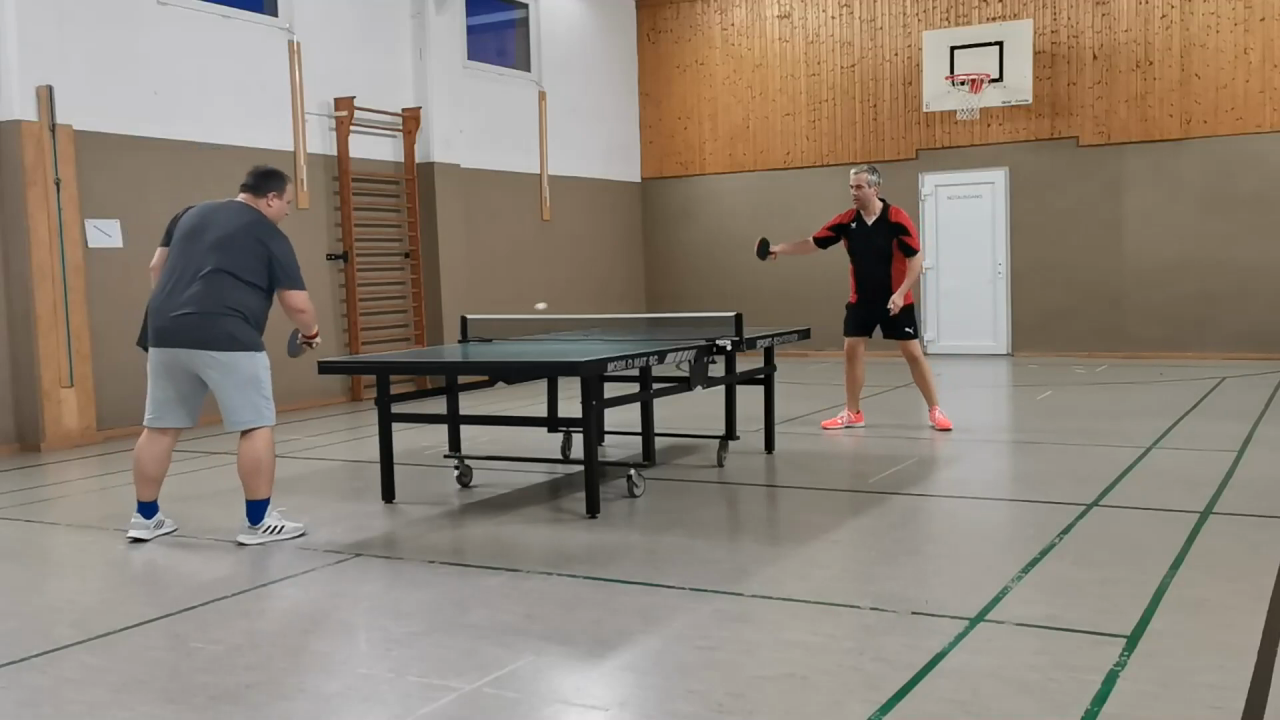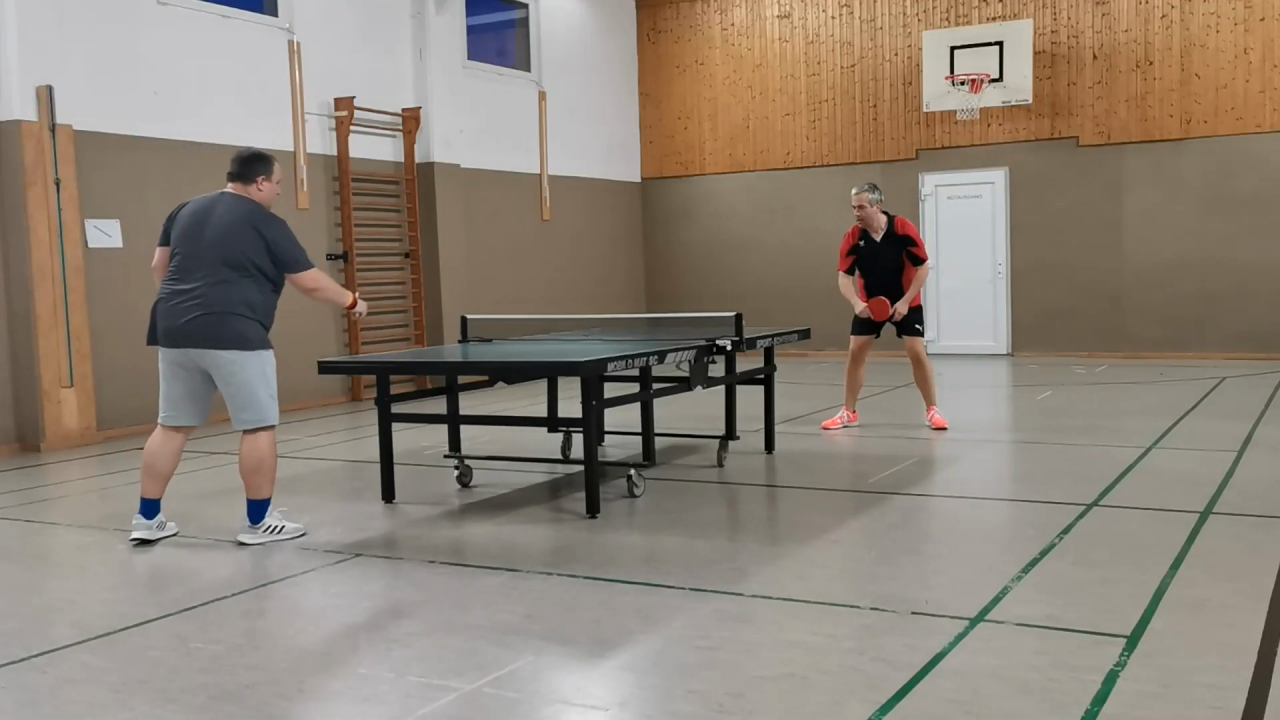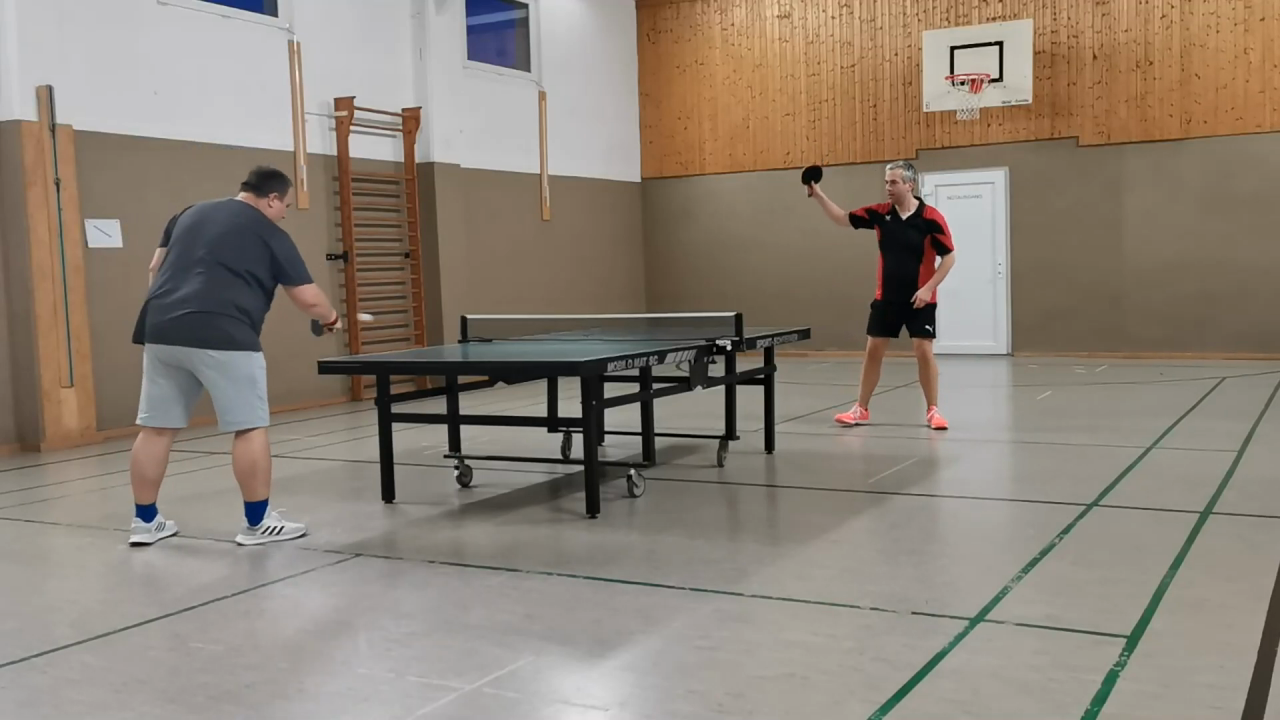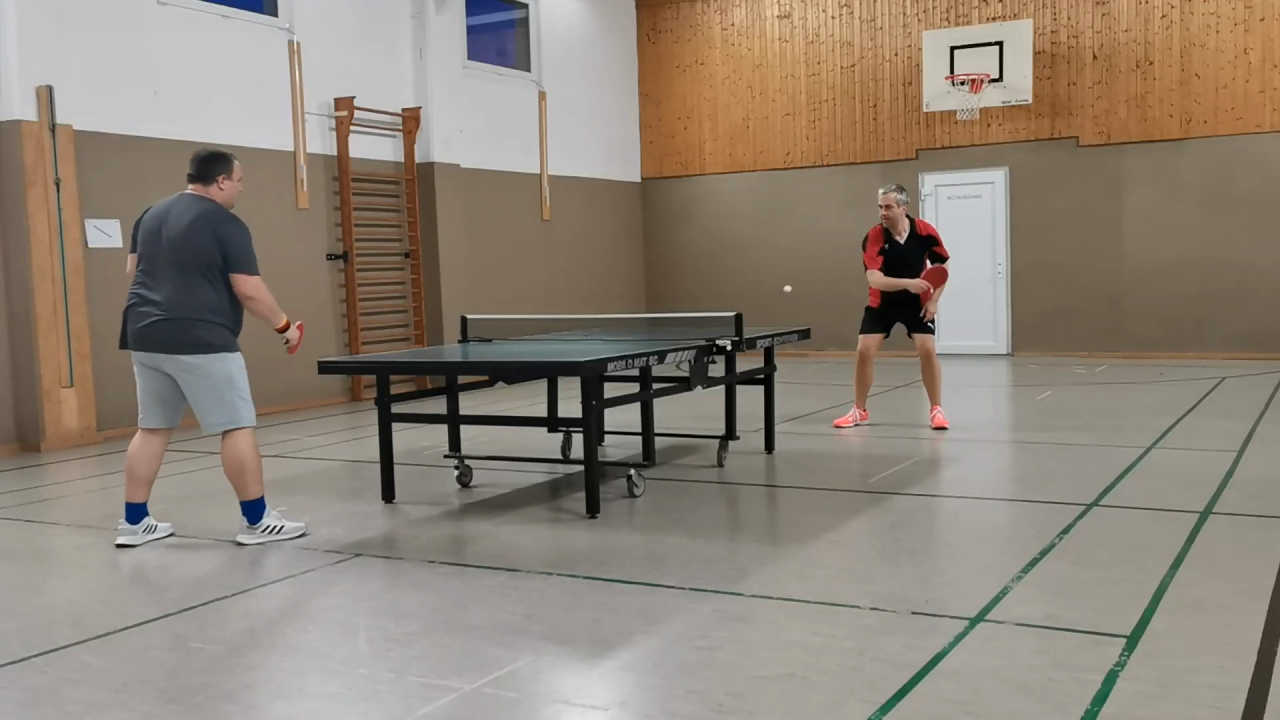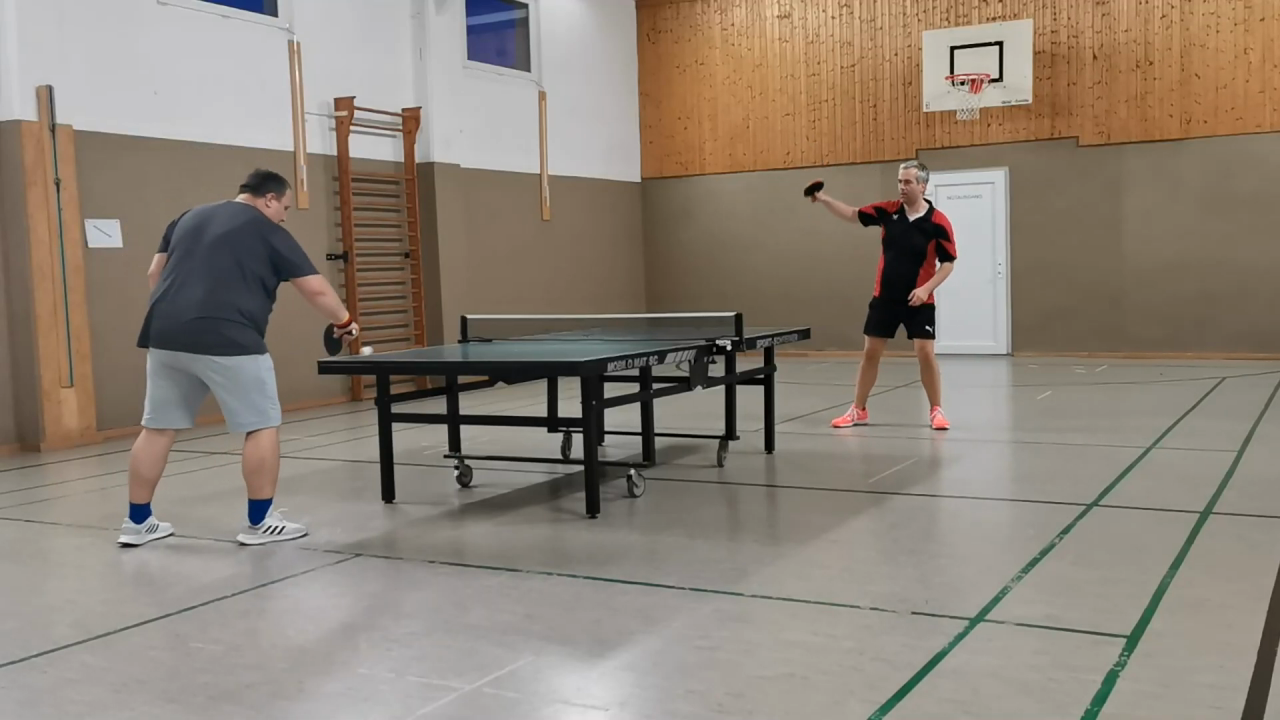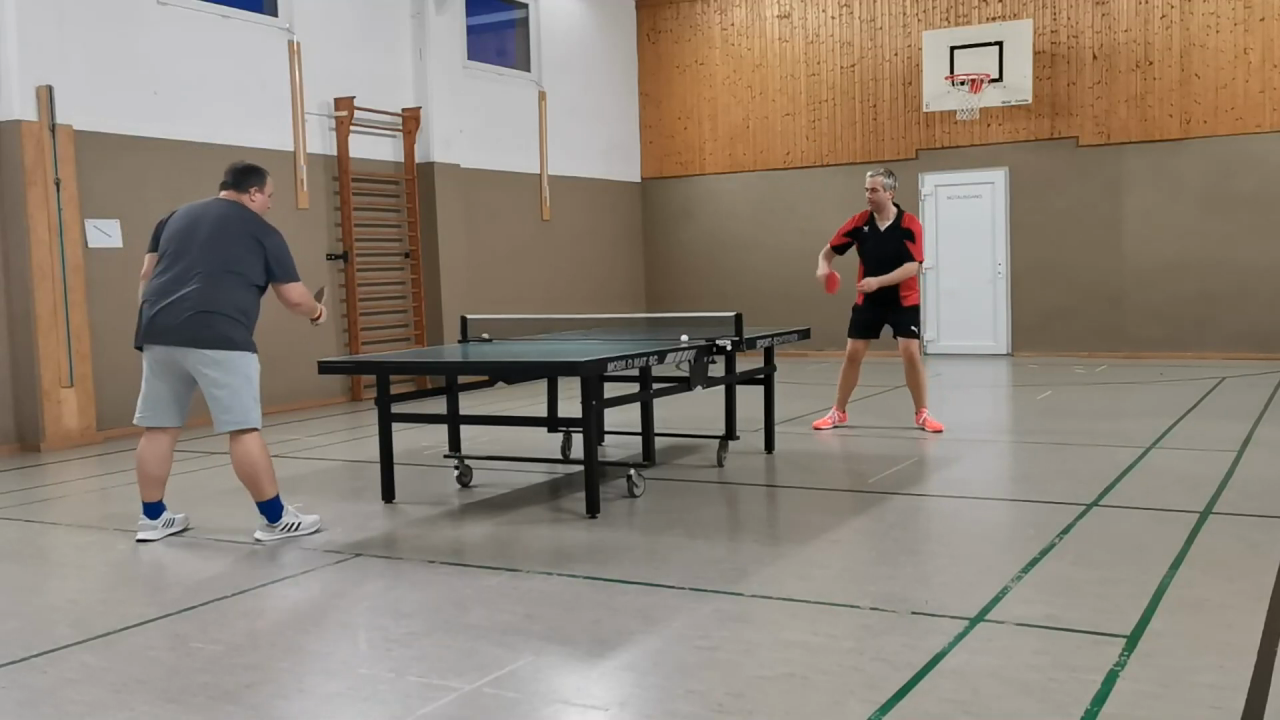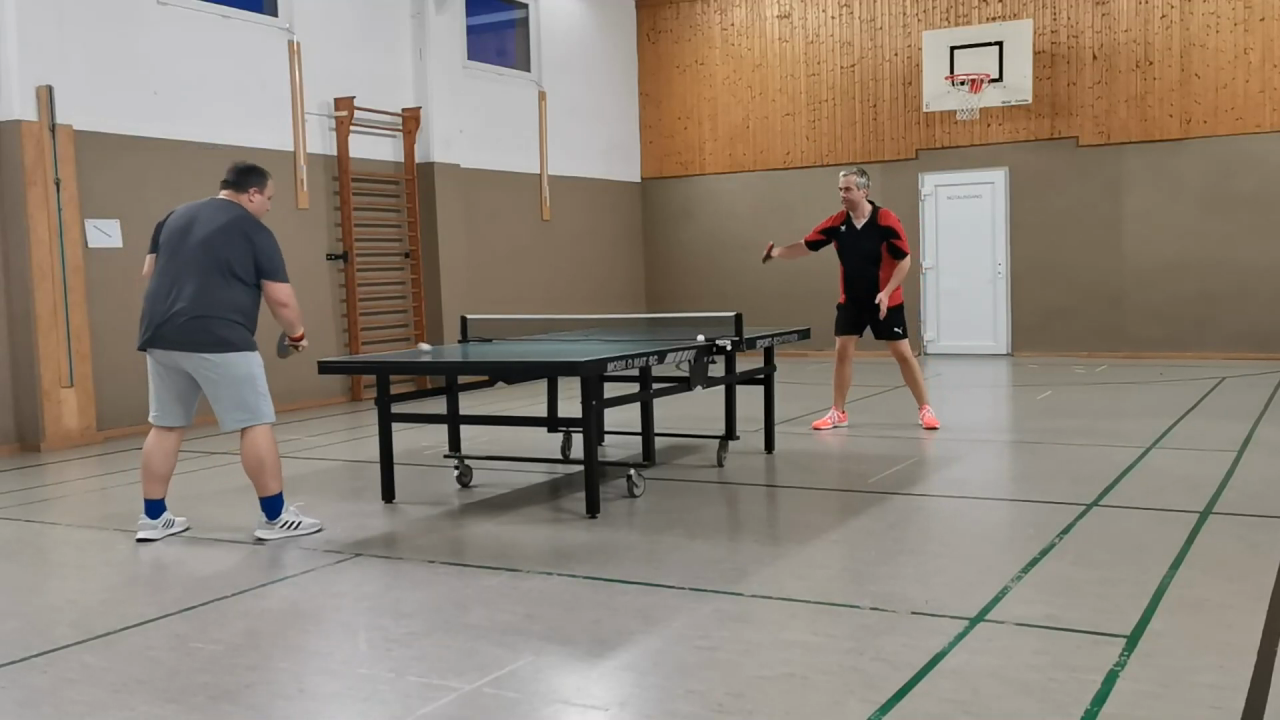
dt=0.7s
person 1, frame 1
left shoulder: (191, 214)
right shoulder: (269, 236)
left elbow: (157, 266)
right elbow: (299, 303)
right wrist: (310, 333)
left hip: (166, 335)
right hip: (226, 339)
left knee: (160, 427)
right knee: (256, 426)
left ankle: (146, 518)
right ankle: (259, 521)
person 1, frame 2
left shoulder: (185, 211)
right shoulder: (266, 224)
left elbow: (159, 267)
right elbow: (310, 282)
right wrist: (350, 300)
left hip: (175, 334)
right hip: (232, 337)
left knee: (172, 426)
right knee: (259, 426)
left ankle: (147, 518)
right ankle: (259, 521)
person 1, frame 3
left shoulder: (189, 214)
right shoulder: (270, 235)
left elbow: (156, 268)
right elbow: (309, 297)
right wrist: (332, 317)
left hip: (162, 333)
right hip: (221, 338)
left knee: (156, 428)
right knee: (250, 427)
left ankle: (144, 520)
right ankle: (258, 522)
person 1, frame 4
left shoulder: (151, 215)
right shoulder: (225, 224)
left elbow: (133, 270)
right elbow: (249, 291)
right wrist: (284, 325)
left hip: (146, 337)
right hip: (201, 341)
left knee: (152, 428)
right knee: (237, 427)
left ankle: (134, 522)
right ankle: (257, 521)
person 1, frame 5
left shoulder: (187, 219)
right shoulder: (270, 234)
left elbow: (155, 273)
right elbow: (316, 288)
right wrist: (344, 321)
left hip: (167, 338)
right hip: (228, 343)
left knee: (157, 428)
right knee: (262, 426)
left ankle: (137, 522)
right ankle: (260, 522)
person 1, frame 6
left shoulder: (176, 217)
right shoulder: (262, 232)
left elbow: (147, 275)
right elbow: (293, 297)
right wrist: (316, 311)
left hip: (161, 335)
right hip: (218, 339)
left knee: (159, 427)
right knee: (244, 430)
left ankle: (152, 517)
right ankle: (275, 518)
person 1, frame 7
left shoulder: (175, 217)
right shoulder: (253, 231)
left elbow: (149, 272)
right elbow: (280, 296)
right wrist: (297, 333)
left hip: (163, 338)
right hip: (219, 340)
left knee: (167, 427)
right knee: (256, 423)
left ankle: (153, 517)
right ankle: (275, 516)
person 2, frame 1
left shoulder: (897, 218)
right shoulder: (845, 221)
left elbow: (916, 259)
right elbow: (812, 244)
left wrist: (900, 292)
right wrist: (779, 249)
left hip: (895, 300)
right hip: (860, 300)
left knee: (914, 353)
right knee: (852, 352)
left ankle: (935, 410)
right ankle: (853, 413)
person 2, frame 2
left shoulder: (904, 229)
right shoulder: (852, 238)
left elbow: (922, 268)
right elbow: (845, 277)
left wrist: (905, 301)
right wrist: (857, 303)
left hip: (905, 303)
right hip: (869, 304)
left knee: (917, 353)
right knee: (856, 352)
left ankle: (932, 411)
right ankle: (848, 412)
person 2, frame 3
left shoulder: (931, 217)
right shoulder: (880, 213)
left elbow: (949, 257)
right elbow: (842, 218)
left wrist: (928, 288)
right wrist: (818, 194)
left hip: (919, 299)
right hip: (886, 298)
left knee: (924, 352)
right knee: (873, 352)
left ankle: (932, 411)
right ankle: (861, 409)
person 2, frame 4
left shoulder: (926, 232)
right shoulder: (874, 237)
left elbow: (942, 265)
right elbow: (873, 278)
left wrist: (934, 299)
right wrist: (907, 284)
left hip: (917, 305)
right hip: (881, 305)
left knee: (927, 351)
right knee: (864, 352)
left ankle: (936, 410)
right ankle: (860, 411)
person 2, frame 5
left shoulder: (938, 222)
right shoulder: (889, 211)
left elbow: (948, 263)
right elbow: (852, 214)
left wrist: (926, 289)
right wrist: (824, 199)
left hip: (919, 301)
right hip: (884, 298)
left knee: (926, 353)
right knee: (871, 352)
left ankle: (936, 411)
right ankle: (859, 410)
person 2, frame 6
left shoulder: (909, 224)
right shoulder: (858, 223)
left elbow: (912, 267)
right elbow: (828, 251)
left wrist: (879, 281)
right wrist: (823, 267)
left hip: (903, 301)
right hip: (868, 302)
left knee: (911, 354)
right knee: (853, 354)
left ankle: (922, 414)
right ankle: (838, 412)
person 2, frame 7
left shoulder: (887, 220)
right shoulder: (835, 223)
left elbow: (904, 260)
right elbow: (804, 247)
left wrist: (886, 291)
right wrist: (779, 252)
left hip: (885, 301)
right hip: (851, 301)
left knee: (902, 353)
right knee: (843, 353)
left ankle: (925, 408)
right ankle: (838, 413)
